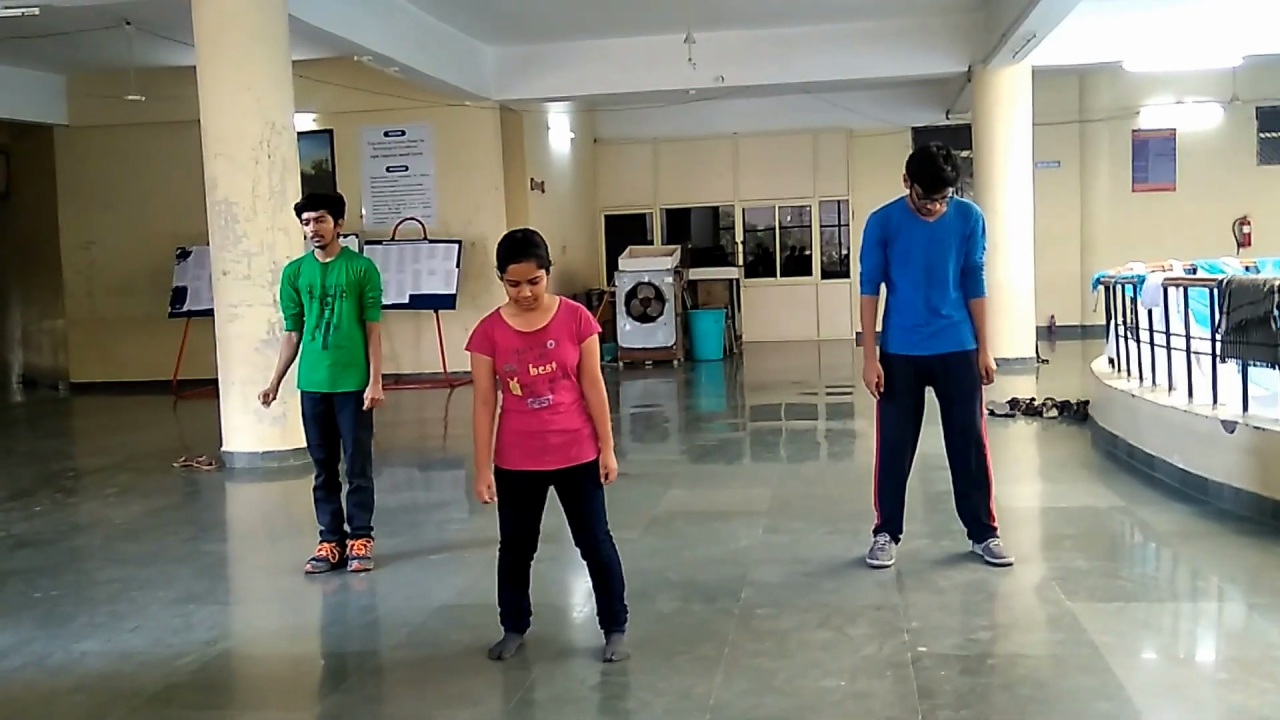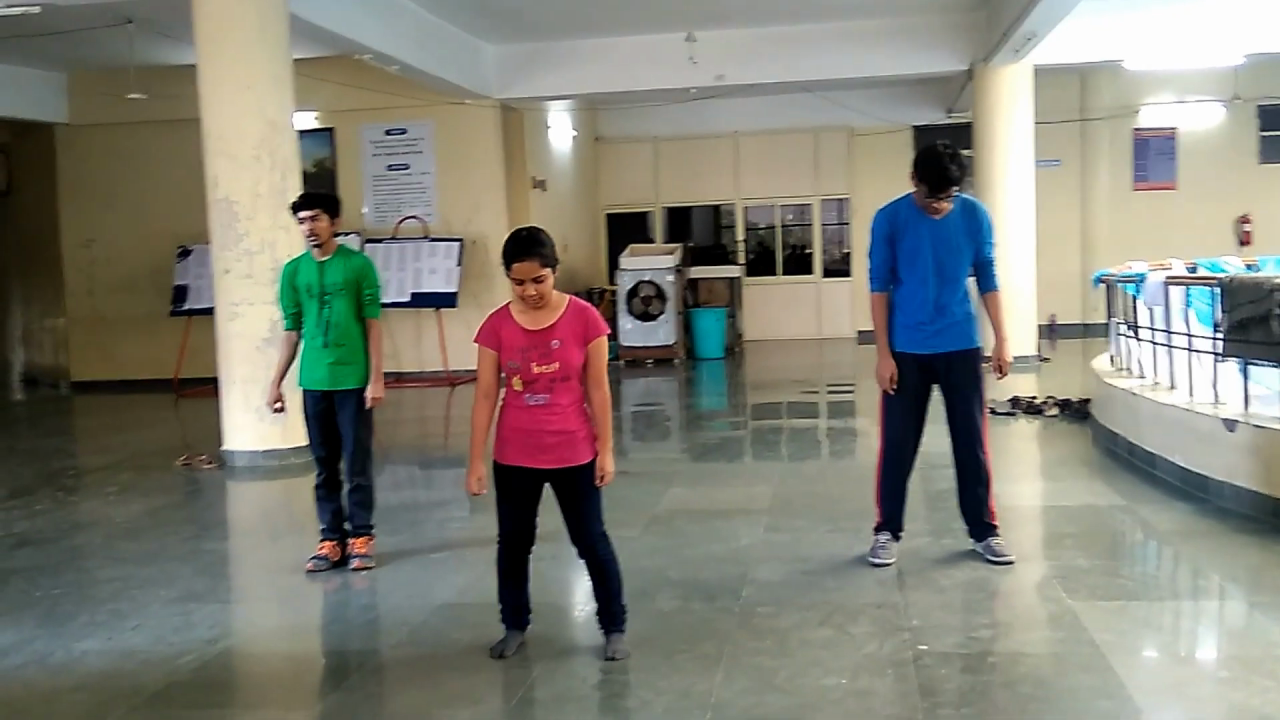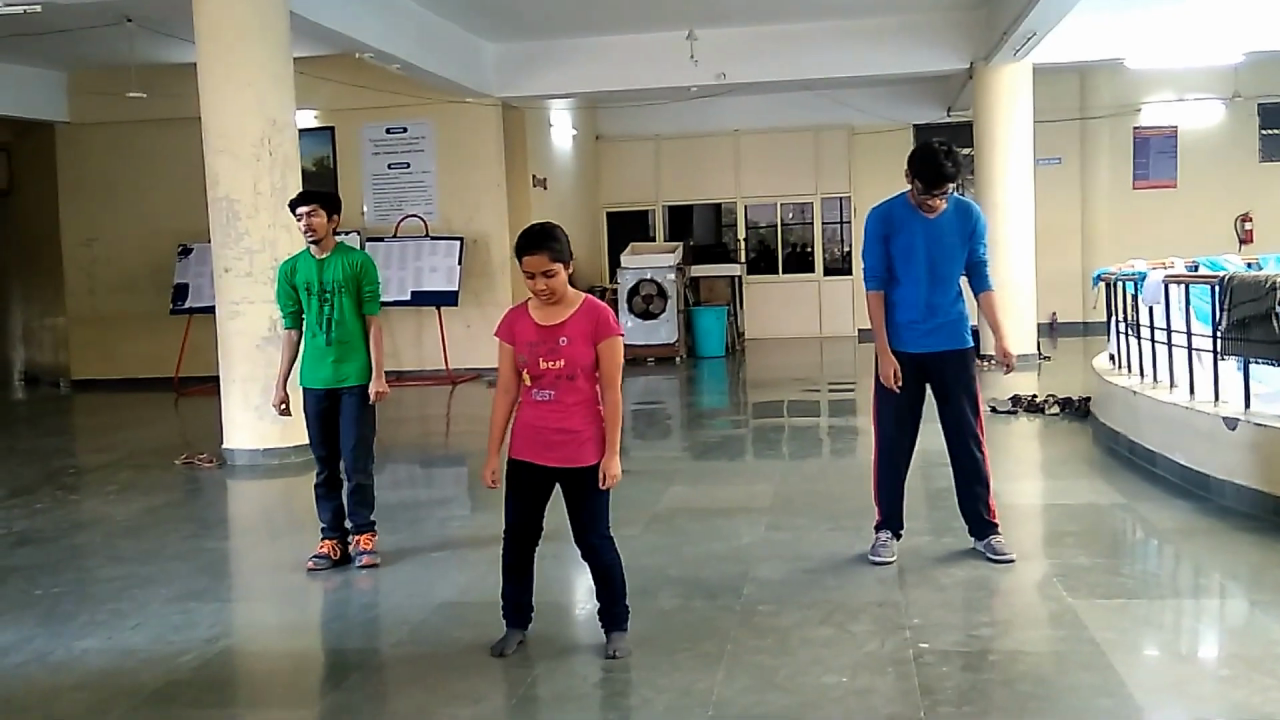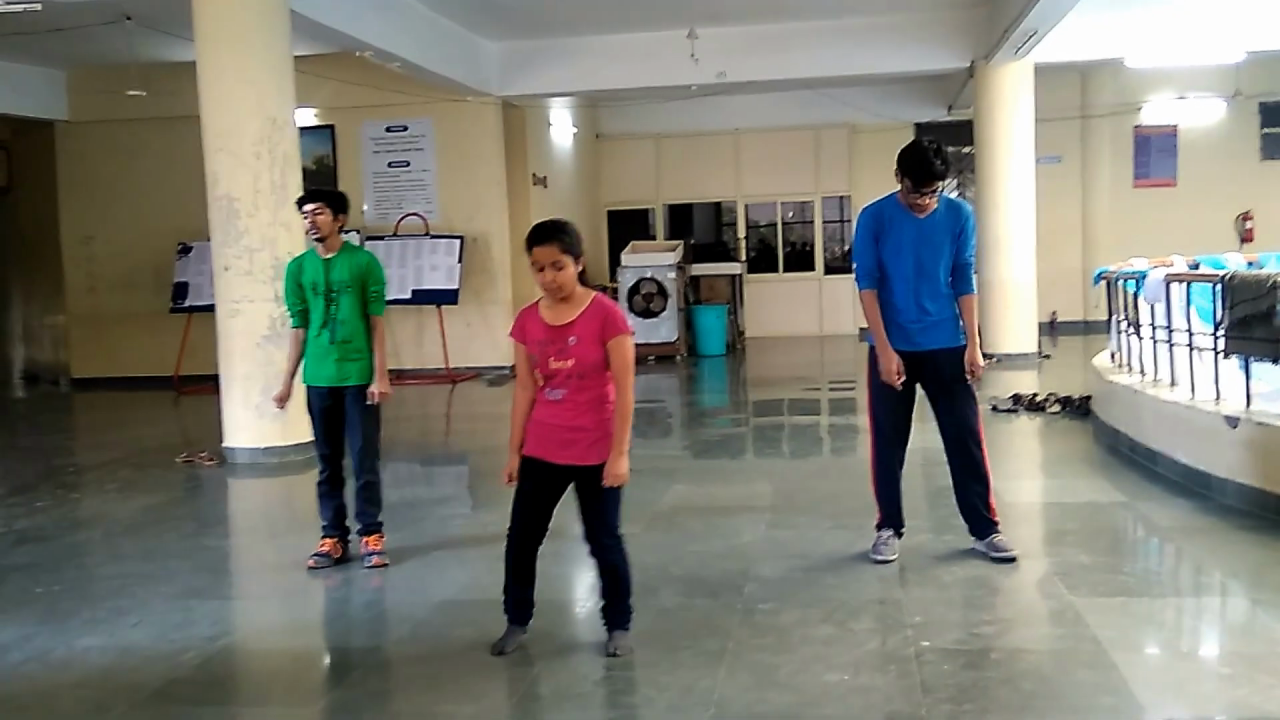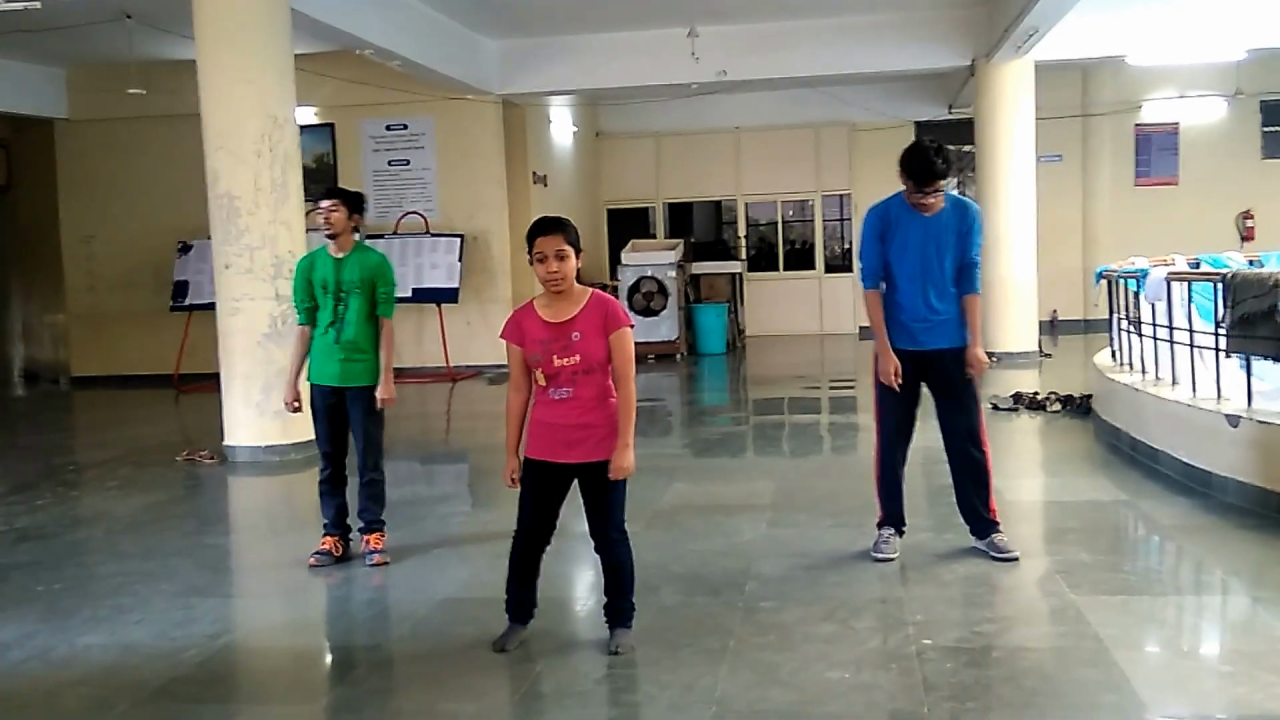
dt=0.2s
person 1, frame 1
left shoulder: (575, 318)
right shoulder: (488, 331)
left elbow: (593, 386)
right elbow: (484, 403)
left wrist: (607, 448)
right wrist: (483, 468)
left hip: (577, 454)
right hip: (517, 461)
left knee: (595, 542)
right knee: (516, 547)
left ankle: (615, 629)
right ankle: (514, 628)
person 1, frame 2
left shoulder: (583, 318)
right shoulder: (496, 326)
left elbow: (598, 389)
right elbow: (485, 396)
left wrist: (605, 451)
right wrist: (476, 461)
left hip: (574, 454)
right hip: (515, 457)
left knee: (592, 541)
right knee: (513, 543)
left ankle: (614, 628)
right ankle: (515, 626)
person 1, frame 3
left shoulder: (597, 316)
right shoulder: (514, 320)
left elbow: (611, 390)
right elbow: (506, 390)
left wrist: (612, 454)
right wrist: (492, 453)
left hip: (583, 454)
right hip: (527, 454)
left knee: (594, 541)
right knee: (518, 540)
left ankle: (616, 626)
right ankle: (516, 624)
person 1, frame 4
left shoulder: (607, 314)
right shoulder: (527, 320)
left elbow: (623, 389)
right elbow: (525, 389)
left wrist: (619, 453)
right wrist: (514, 450)
left hip: (594, 452)
right hip: (542, 451)
left knee: (604, 539)
right knee: (522, 535)
left ankle: (618, 625)
right ankle: (516, 621)
person 1, frame 5
left shoulder: (607, 310)
right shoulder: (521, 321)
left elbow: (625, 383)
right elbow: (518, 389)
left wrist: (625, 445)
right wrist: (512, 453)
left hip: (600, 447)
right hip: (544, 451)
left knee: (609, 537)
right knee: (529, 536)
left ankle: (620, 623)
right ankle: (517, 619)
person 2, frame 1
left shoulder: (969, 217)
right shoulder: (882, 222)
left elbow: (974, 284)
right elbow: (869, 289)
left wrist: (984, 348)
right wrist: (870, 356)
left hip: (957, 348)
right hip: (900, 352)
left knee: (969, 442)
right knee: (894, 445)
left ankle: (983, 532)
right ankle: (886, 532)
person 2, frame 2
left shoulder: (975, 215)
right shoulder: (890, 219)
left elbow: (987, 278)
right elbow: (879, 286)
left wrist: (1000, 340)
right wrist: (882, 353)
left hip: (961, 347)
right hip: (906, 349)
left knee: (971, 440)
right knee: (897, 442)
left ankle: (983, 530)
right ankle: (887, 530)
person 2, frame 3
left shoulder: (968, 215)
right shoulder: (883, 218)
left elbow: (979, 278)
right elbow: (875, 285)
left wrist: (999, 337)
right wrist: (884, 351)
left hip: (954, 345)
right hip: (900, 348)
left knee: (968, 439)
right knee: (892, 442)
left ankle: (984, 529)
right ankle: (888, 529)
person 2, frame 4
left shoulder: (959, 215)
right shoulder: (874, 218)
left elbow: (965, 281)
right elbow: (867, 285)
left wrist: (973, 344)
right wrist: (885, 348)
left hip: (946, 344)
right hip: (892, 346)
left knee: (966, 436)
right knee: (888, 440)
left ankle: (984, 528)
right ankle: (889, 527)
person 2, frame 5
left shoulder: (966, 214)
right shoulder: (880, 217)
left elbow: (970, 281)
right elbow: (871, 285)
left wrist: (974, 343)
right wrist: (884, 349)
left hip: (951, 345)
right hip: (898, 346)
left knee: (968, 438)
right knee: (891, 439)
left ankle: (985, 527)
right ankle: (890, 525)
person 3, frame 1
left shoulder: (362, 267)
right shoulder: (294, 272)
left elbow: (373, 329)
right elbow: (293, 332)
left wrist: (375, 380)
right wrist: (275, 381)
left hip: (353, 383)
right hip: (313, 383)
left knee: (357, 466)
right knee: (323, 468)
left ankle: (360, 538)
right ankle: (331, 540)
person 3, frame 2
left shoulder: (358, 265)
right shoulder: (293, 272)
left elbow: (372, 325)
right elbow: (292, 331)
left wrist: (377, 377)
right wrist: (277, 382)
left hip: (353, 380)
right hip: (314, 382)
left knee: (357, 464)
right knee: (325, 466)
left ankle: (361, 537)
right ankle: (332, 539)
person 3, frame 3
left shoulder: (358, 262)
right shoulder: (291, 269)
left elbow: (372, 322)
right elbow: (292, 330)
left wrist: (378, 374)
right wrist: (280, 384)
left hip: (355, 377)
right hip: (315, 380)
left knee: (357, 461)
right knee: (325, 465)
left ankle: (363, 534)
right ankle: (332, 538)
person 3, frame 4
left shoulder: (363, 262)
right shoulder: (298, 268)
left elbow: (376, 322)
right elbow: (299, 329)
left wrist: (381, 374)
right wrist: (287, 382)
left hip: (359, 376)
right hip: (319, 378)
left knee: (365, 460)
right knee: (328, 462)
left ankle: (371, 535)
right ankle: (333, 536)
person 3, frame 5
left shoulder: (375, 263)
right shoulder: (308, 266)
left elbow: (385, 325)
right elbow: (305, 327)
left wrist: (386, 378)
right wrist: (292, 381)
left hip: (364, 377)
right hip: (324, 378)
left knee: (369, 460)
right knee: (330, 462)
left ankle: (373, 533)
right ankle: (335, 535)
